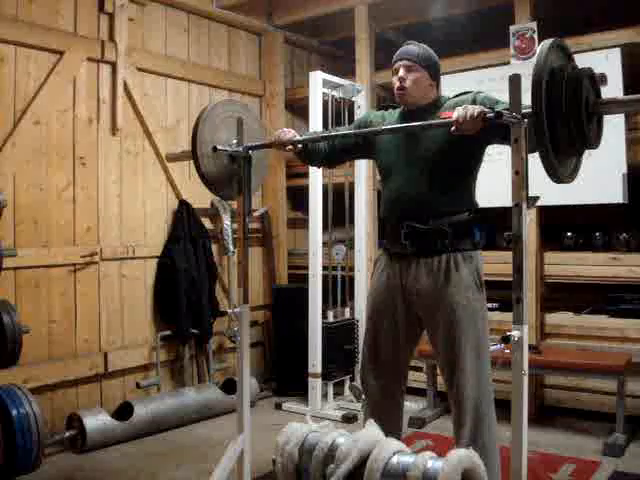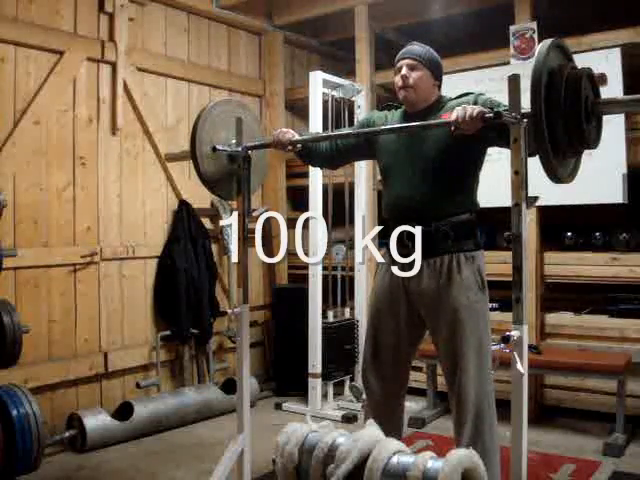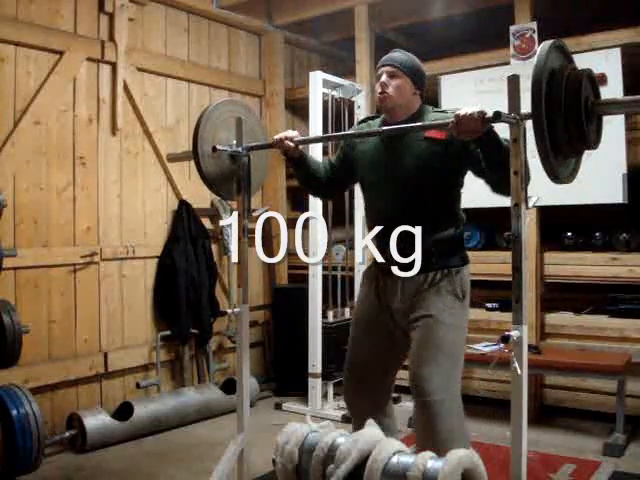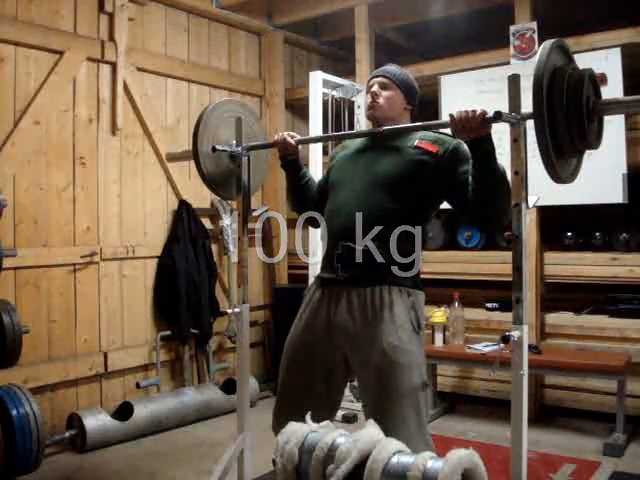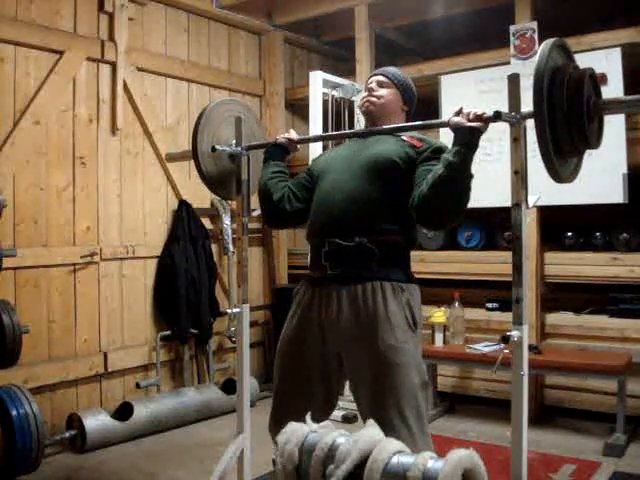
dt=1s
person 1, frame 1
left shoulder: (467, 106)
right shoulder: (378, 124)
right elbow: (330, 149)
left wrist: (486, 117)
right wrist: (297, 143)
left hip: (449, 262)
right hip: (392, 262)
left knee: (468, 381)
right knee: (379, 376)
person 1, frame 2
left shoulder: (467, 108)
right shoulder: (380, 124)
right elbow: (331, 152)
left wrist: (484, 118)
right wrist: (297, 143)
left hip: (452, 261)
right hip: (395, 261)
left knee: (468, 381)
right knee: (380, 375)
person 1, frame 3
left shoulder: (451, 130)
right shoulder: (362, 135)
left elbow: (510, 182)
right elbow: (328, 185)
left wrist: (484, 136)
right wrist: (295, 156)
left hip: (438, 278)
right hip: (381, 276)
left knee: (434, 394)
right knee: (363, 389)
person 1, frame 4
left shoulder: (437, 148)
right shoulder: (346, 151)
left elbow: (490, 214)
right elbow: (313, 208)
left wrist: (480, 145)
right wrist: (291, 162)
left hip: (387, 299)
right hip: (323, 295)
left knee: (401, 438)
right knee: (293, 425)
person 1, frame 5
left shoulder: (420, 149)
right shoulder: (330, 155)
left elbow: (437, 210)
right elbow: (279, 210)
left wrist: (464, 143)
right wrist: (275, 156)
left hip: (378, 294)
right hip: (314, 294)
left knee: (399, 435)
right knee: (289, 427)
